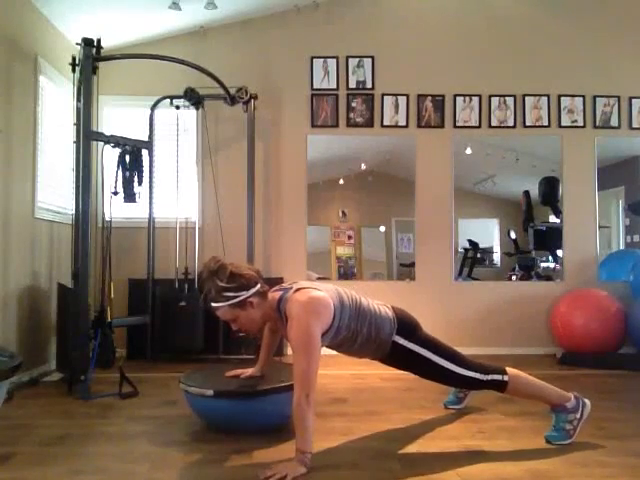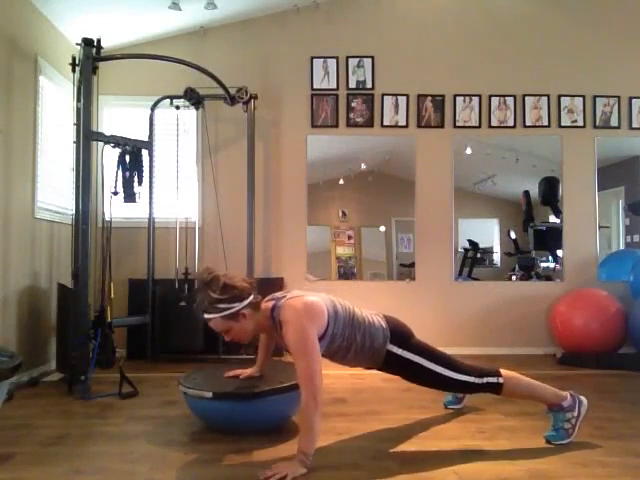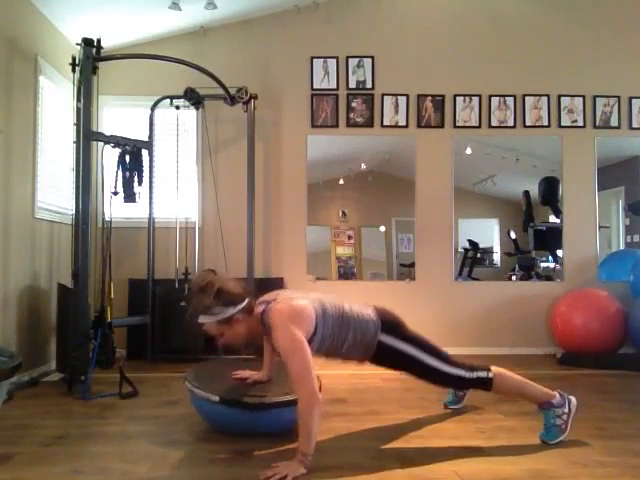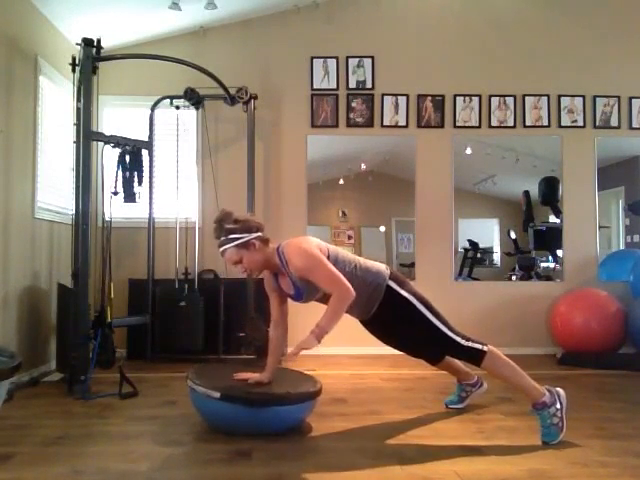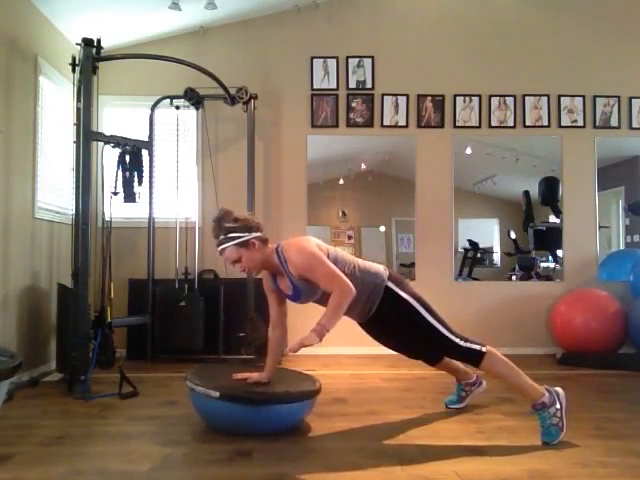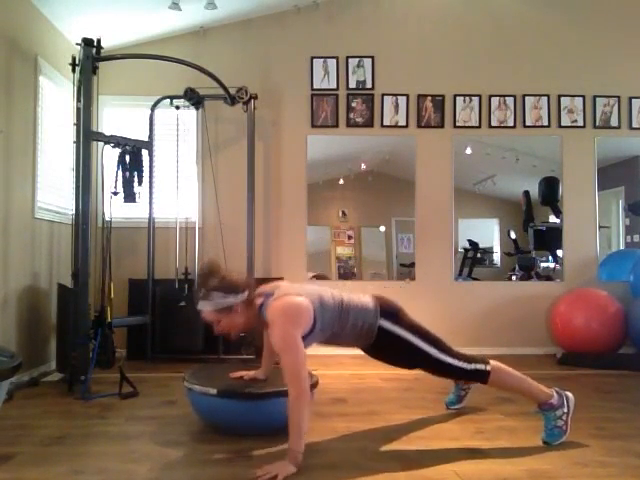
dt=0.7s
person 1, frame 1
left shoulder: (302, 312)
right shoulder: (273, 299)
left elbow: (304, 396)
right elbow: (272, 326)
right wrist: (259, 368)
left hip: (396, 335)
right hip: (381, 331)
left knee: (482, 375)
left ankle: (570, 404)
right ankle: (462, 389)
person 1, frame 2
left shoulder: (295, 319)
right shoulder: (266, 308)
left elbow: (311, 398)
right wrist: (257, 368)
left hip: (389, 344)
right hip: (374, 338)
left knee: (474, 378)
left ankle: (565, 402)
right ankle: (459, 391)
person 1, frame 3
left shoulder: (283, 322)
right shoulder: (258, 310)
left elbow: (310, 397)
right wrist: (265, 372)
left hip: (381, 336)
right hip: (365, 337)
left knee: (465, 374)
left ankle: (555, 402)
right ankle: (461, 387)
person 1, frame 4
left shoulder: (297, 253)
right shoulder: (271, 276)
left elbow: (344, 293)
right elbow: (278, 325)
left wrist: (315, 336)
right wrist: (267, 373)
left hip: (388, 292)
right hip: (369, 311)
left knee: (458, 344)
right knee: (427, 351)
left ankle: (545, 399)
right ankle: (469, 382)
person 1, frame 5
left shoulder: (297, 253)
right shoulder: (270, 277)
left elbow: (345, 290)
right elbow: (277, 326)
left wrist: (317, 333)
right wrist: (266, 373)
left hip: (386, 294)
right hip: (368, 313)
left knee: (456, 345)
right knee: (425, 353)
left ankle: (545, 399)
right ankle: (469, 382)
person 1, frame 6
left shoulder: (281, 316)
right shoulder: (260, 297)
left elbow: (300, 391)
right wrist: (262, 371)
left hip: (381, 325)
right hip: (365, 323)
left knee: (459, 366)
left ankle: (552, 400)
right ankle: (463, 384)
